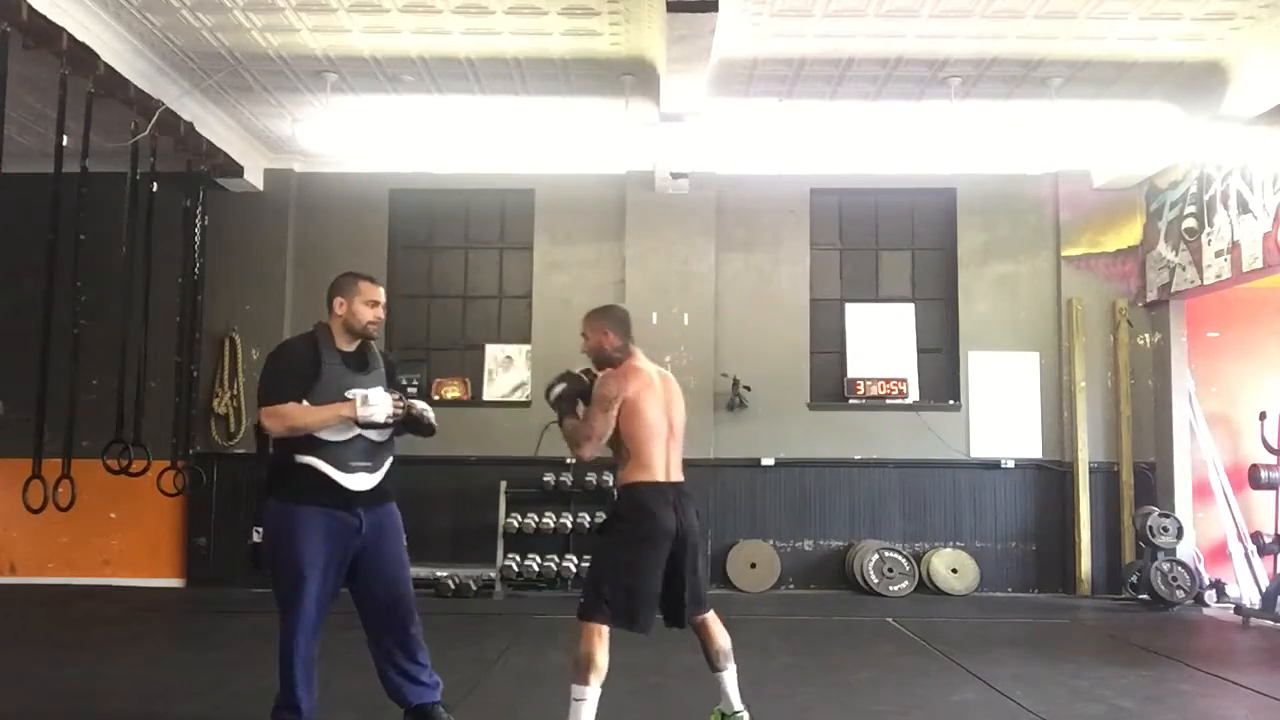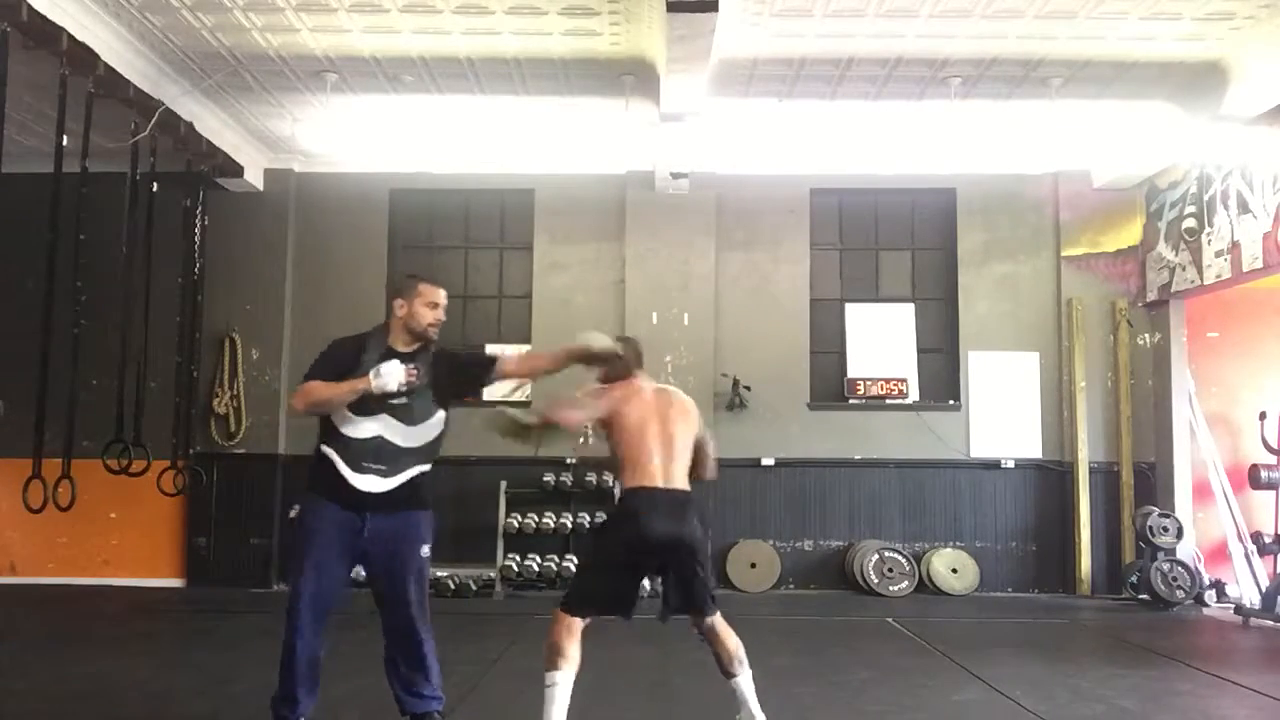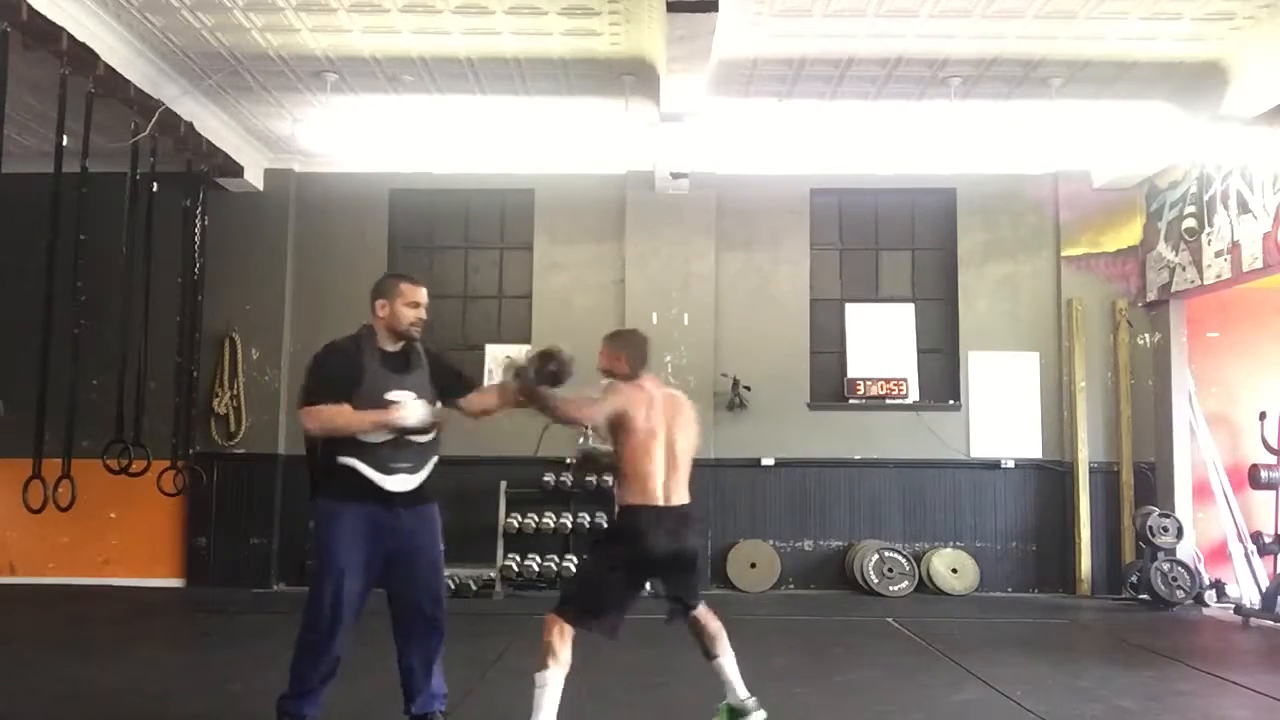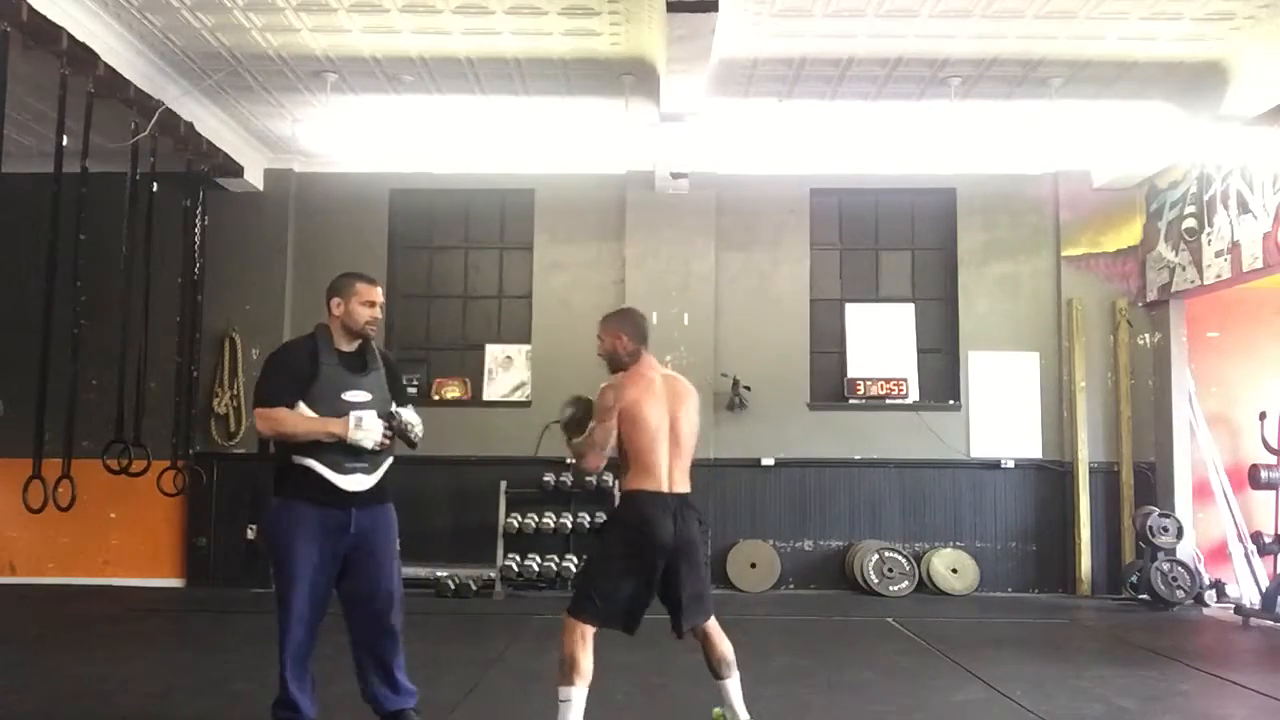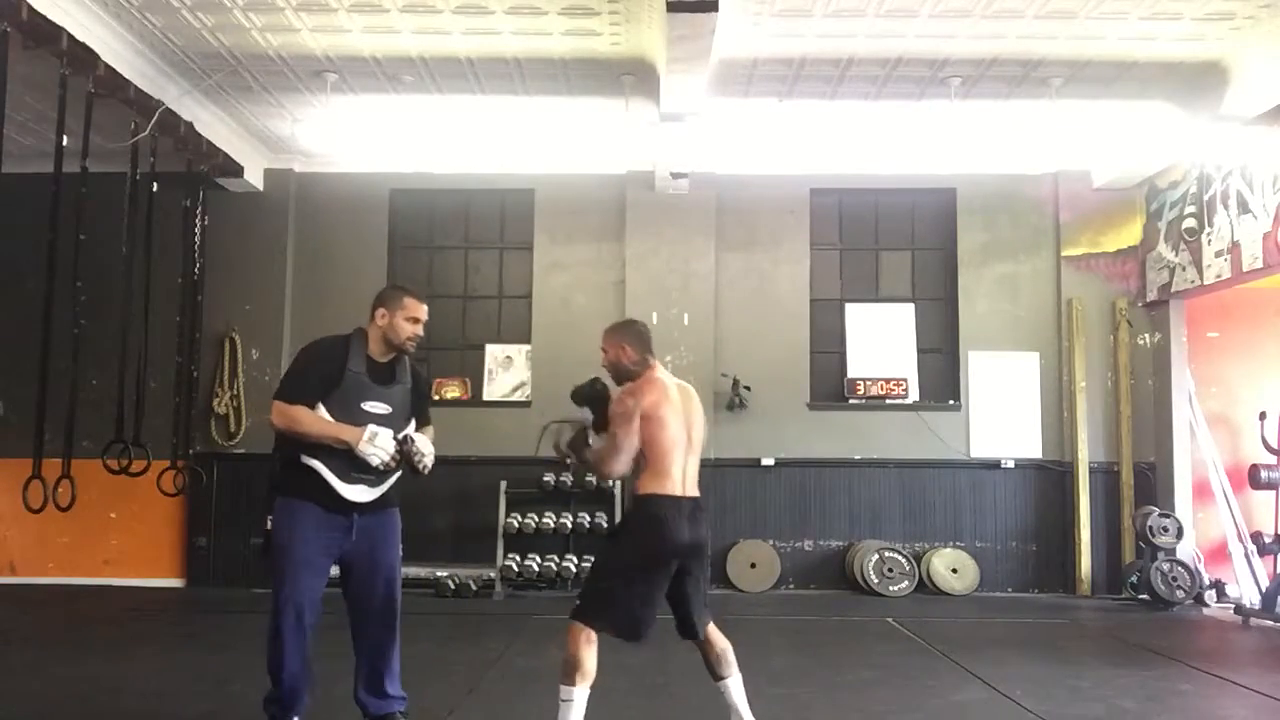
dt=0.5s
person 1, frame 1
left shoulder: (379, 362)
right shoulder: (295, 354)
right elbow: (274, 419)
left wrist: (414, 416)
right wrist: (353, 408)
left hip: (375, 507)
right hip: (308, 509)
left knee: (396, 609)
right knee: (302, 617)
person 1, frame 2
left shoulder: (451, 365)
right shoulder: (348, 352)
left elbow: (517, 365)
right elbow: (302, 400)
left wrist: (581, 352)
right wrist: (369, 383)
left hip: (402, 511)
right hip: (332, 505)
left knee: (407, 615)
right knee: (307, 610)
person 1, frame 3
left shoulder: (429, 360)
right shoulder: (341, 357)
left elbow: (473, 402)
right elbow: (313, 419)
right wrist: (390, 416)
left hip: (414, 508)
right hip: (350, 507)
left knee: (426, 612)
right knee: (331, 612)
person 1, frame 4
left shoulder: (382, 362)
right shoulder: (295, 357)
left elbow: (398, 414)
right elbow: (266, 421)
left wrist: (407, 422)
right wrist: (345, 427)
left hip: (372, 508)
right hip: (305, 508)
left knee: (381, 608)
right knee: (299, 614)
person 1, frame 5
left shoulder: (413, 378)
right shoulder: (326, 356)
left elbow: (422, 429)
right elbow: (282, 414)
left wrist: (423, 447)
right wrist: (356, 436)
left hip: (377, 512)
right hip: (309, 506)
left knee: (381, 610)
right knee: (294, 609)
person 2, frame 1
left shoulder: (614, 380)
right shoulder: (669, 381)
left elbow: (585, 448)
left wrist: (565, 407)
left hip: (640, 509)
right hip: (680, 505)
left knee: (594, 623)
right knee: (701, 614)
person 2, frame 2
left shoulder: (611, 394)
right shoulder: (684, 402)
left elbow: (564, 418)
right elbow: (707, 471)
left wrist: (520, 421)
left hip: (639, 517)
right hip: (683, 516)
left knee: (569, 618)
right knee: (709, 618)
person 2, frame 3
left shoulder: (621, 394)
right shoulder: (682, 404)
left elbow: (572, 413)
left wrist: (532, 389)
left hip: (637, 531)
right hip: (679, 530)
left knee: (560, 624)
right knee: (695, 611)
person 2, frame 4
left shoulder: (616, 390)
right shoulder: (687, 389)
left elbow: (592, 461)
left wrist: (574, 433)
left hip: (640, 516)
right hip: (685, 516)
left knee: (579, 626)
right knee: (703, 623)
person 2, frame 5
left shoulder: (633, 394)
right shoulder: (688, 394)
left elbow: (614, 465)
left wrist: (581, 452)
right wrist: (610, 412)
left hip: (653, 520)
right hip: (693, 521)
left knee: (584, 628)
right knee: (702, 626)
